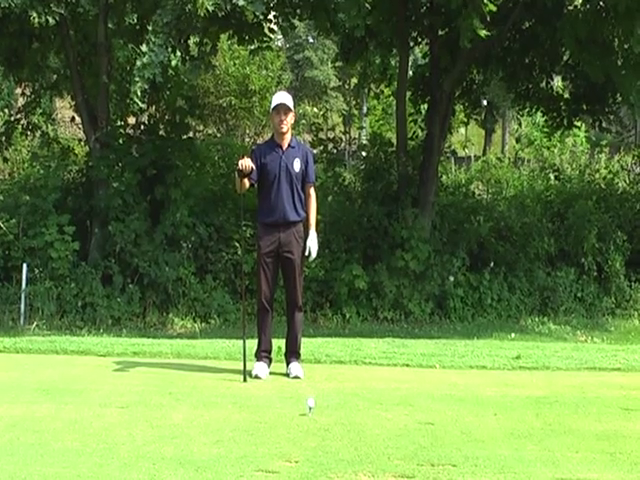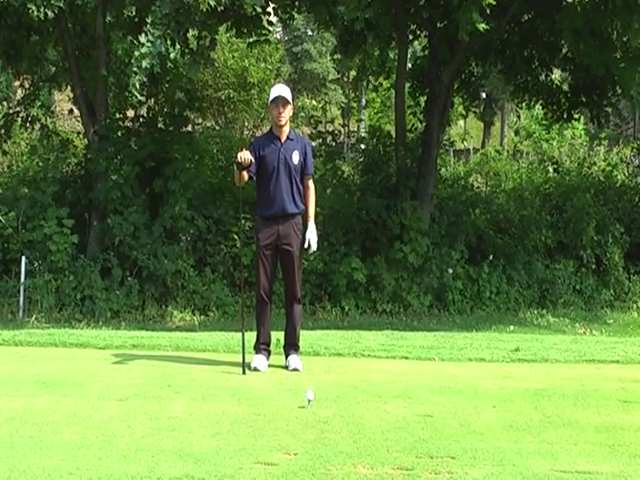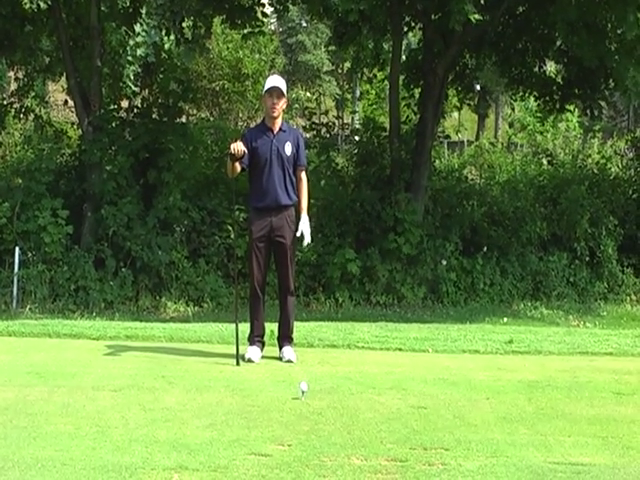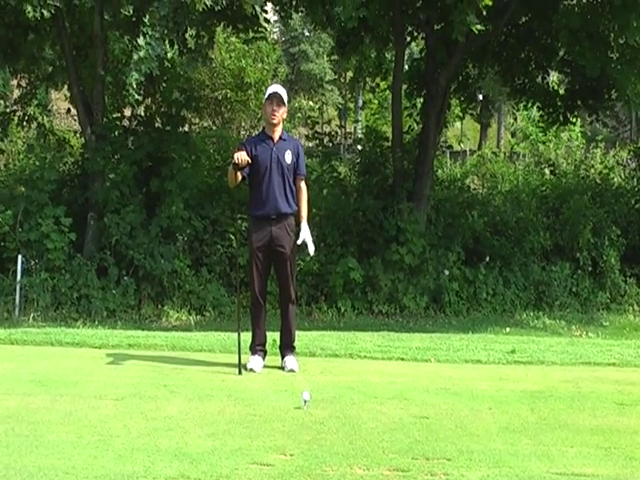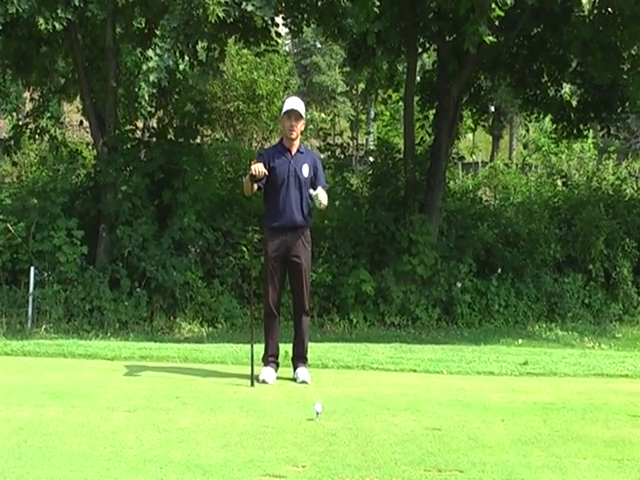
dt=1s
person 1, frame 1
left shoulder: (304, 152)
right shoulder: (260, 152)
left elbow: (310, 193)
right elbow: (242, 188)
left wrist: (312, 231)
right wrist: (241, 173)
left hip: (294, 231)
right hip: (267, 231)
left knee: (295, 298)
right knee: (264, 297)
left ankle: (293, 358)
right ankle: (263, 357)
person 1, frame 2
left shoulder: (302, 144)
right shoulder: (258, 144)
left elbow: (309, 185)
right elbow: (241, 182)
left wrist: (311, 223)
right wrist: (240, 166)
left hip: (293, 223)
right hip: (265, 224)
left knee: (293, 290)
right knee: (263, 290)
left ankle: (292, 350)
right ankle: (262, 350)
person 1, frame 3
left shoulder: (295, 136)
right shoulder: (251, 136)
left elbow: (301, 177)
right elbow: (233, 173)
left wrist: (304, 215)
right wrist: (233, 156)
left hip: (285, 215)
right hip: (258, 216)
left knee: (287, 282)
right knee: (257, 282)
left ankle: (286, 342)
right ankle: (255, 341)
person 1, frame 4
left shoulder: (294, 145)
right shoulder: (251, 144)
left elbow: (300, 186)
right elbow: (233, 183)
left wrist: (304, 223)
right wrist: (235, 165)
left hip: (285, 224)
right hip: (258, 224)
left knee: (287, 291)
right knee: (257, 290)
left ankle: (288, 351)
right ankle: (257, 351)
person 1, frame 5
left shoulder: (312, 159)
right shoulder: (267, 156)
left elbow: (322, 194)
right elbow: (248, 191)
left wrist: (322, 198)
right wrist: (252, 175)
left hip: (300, 236)
right hip: (273, 235)
left knee: (301, 302)
right knee: (271, 301)
left ankle: (300, 363)
right ankle: (270, 362)
